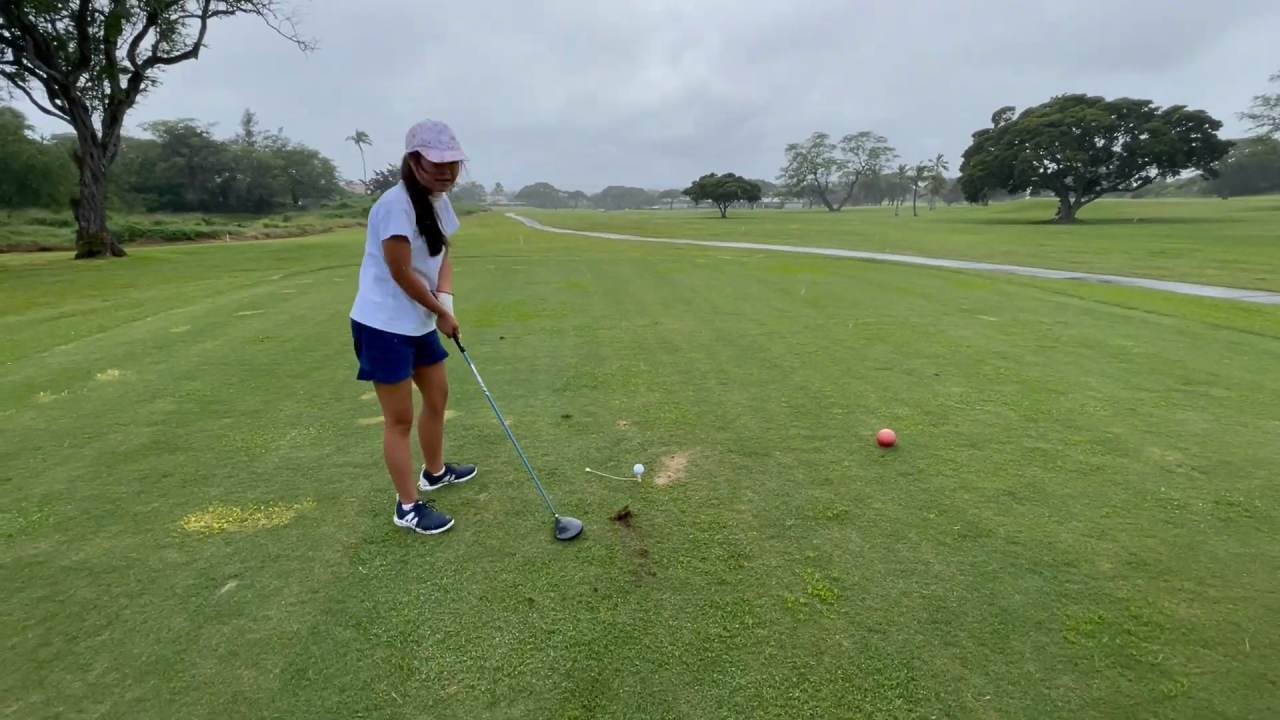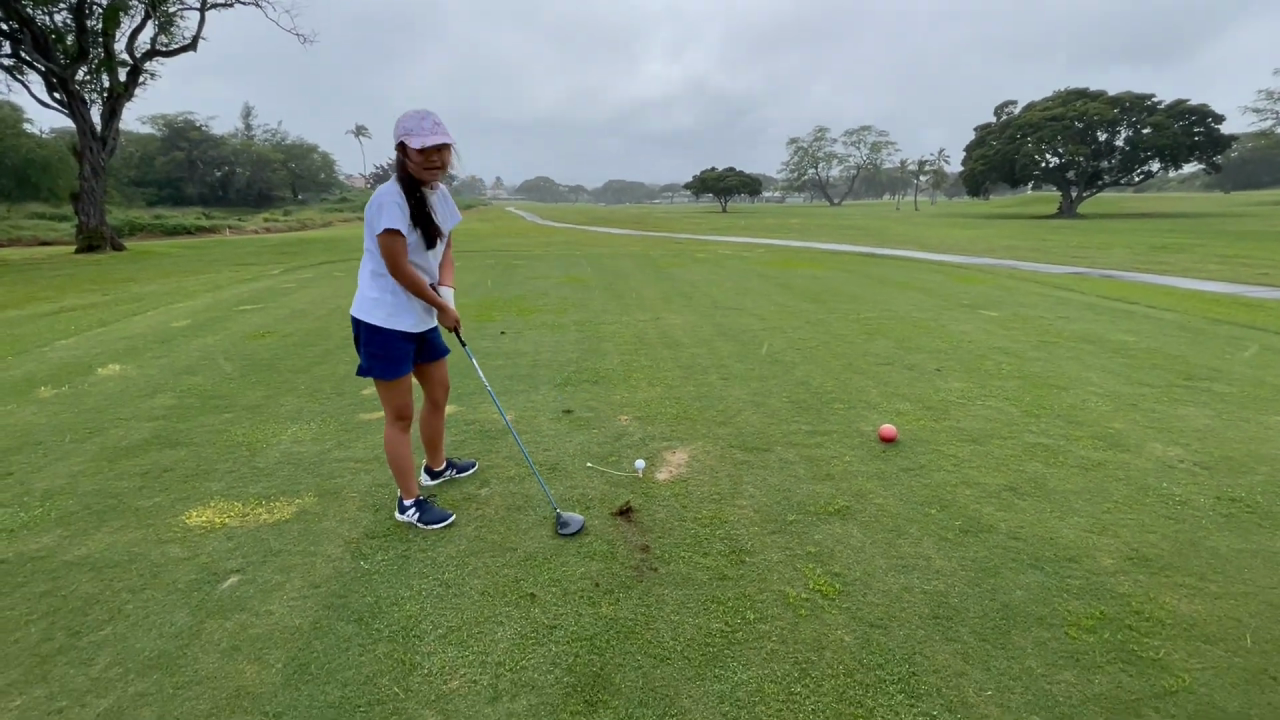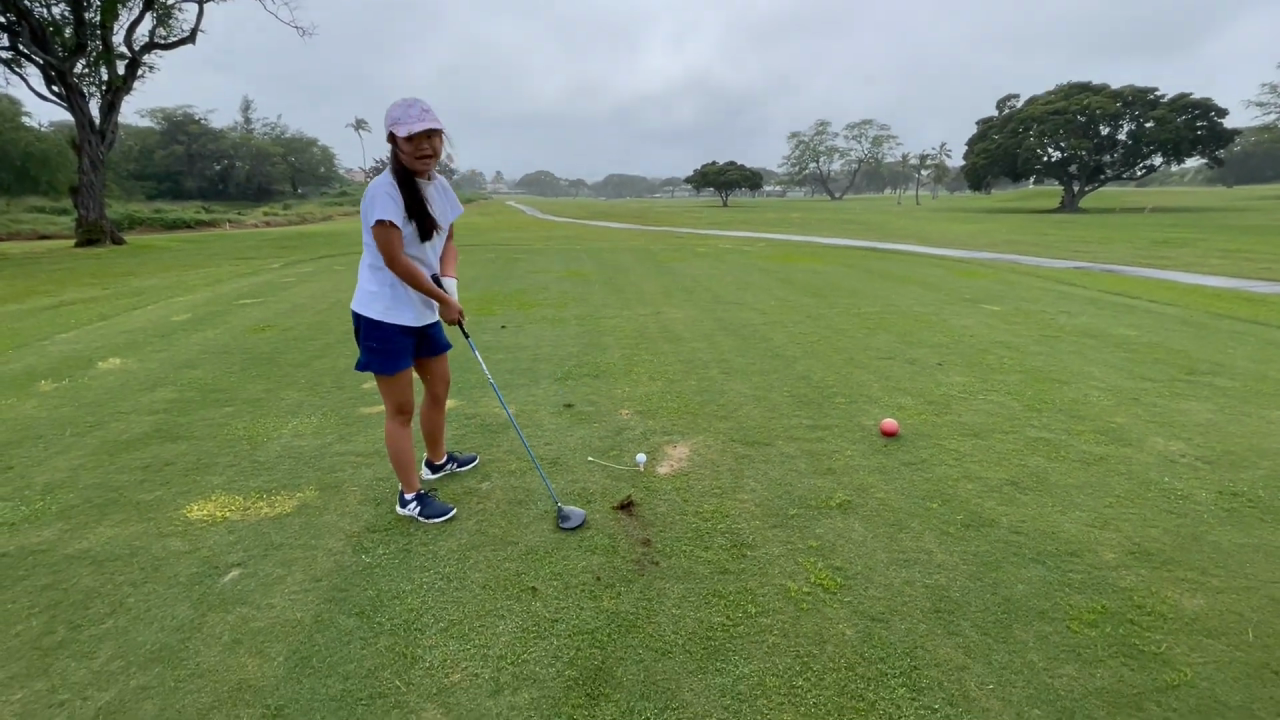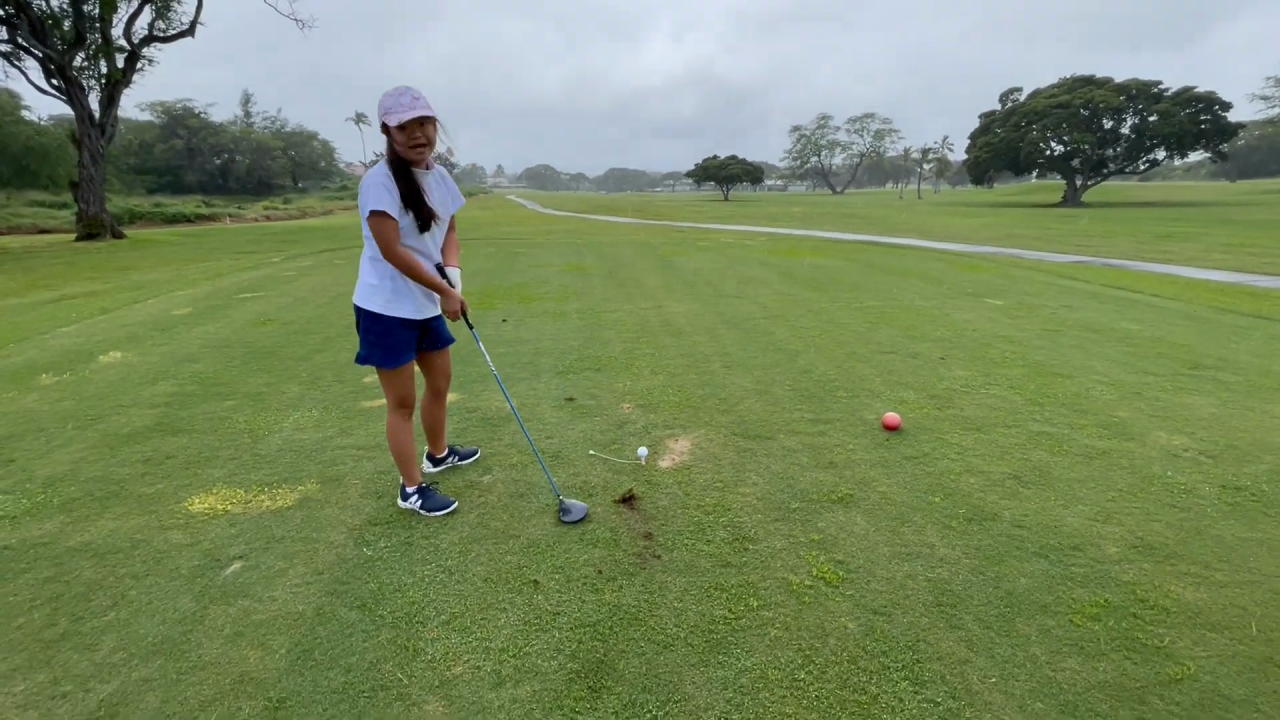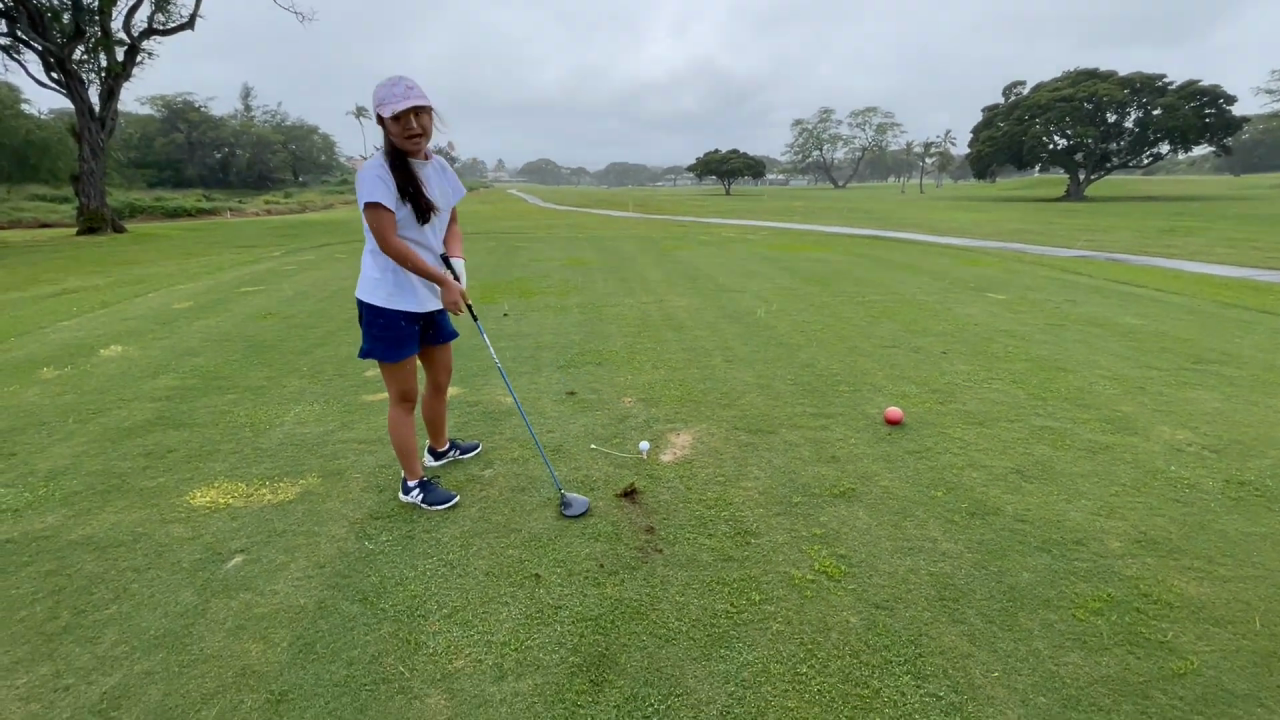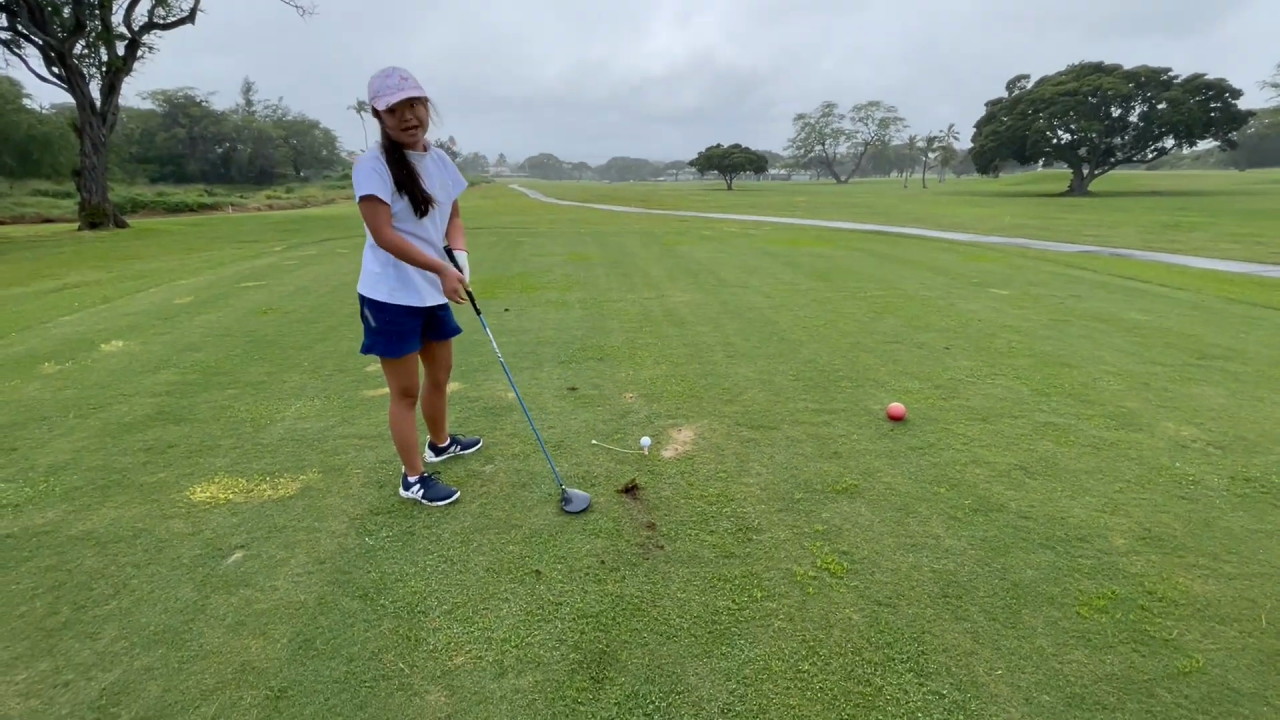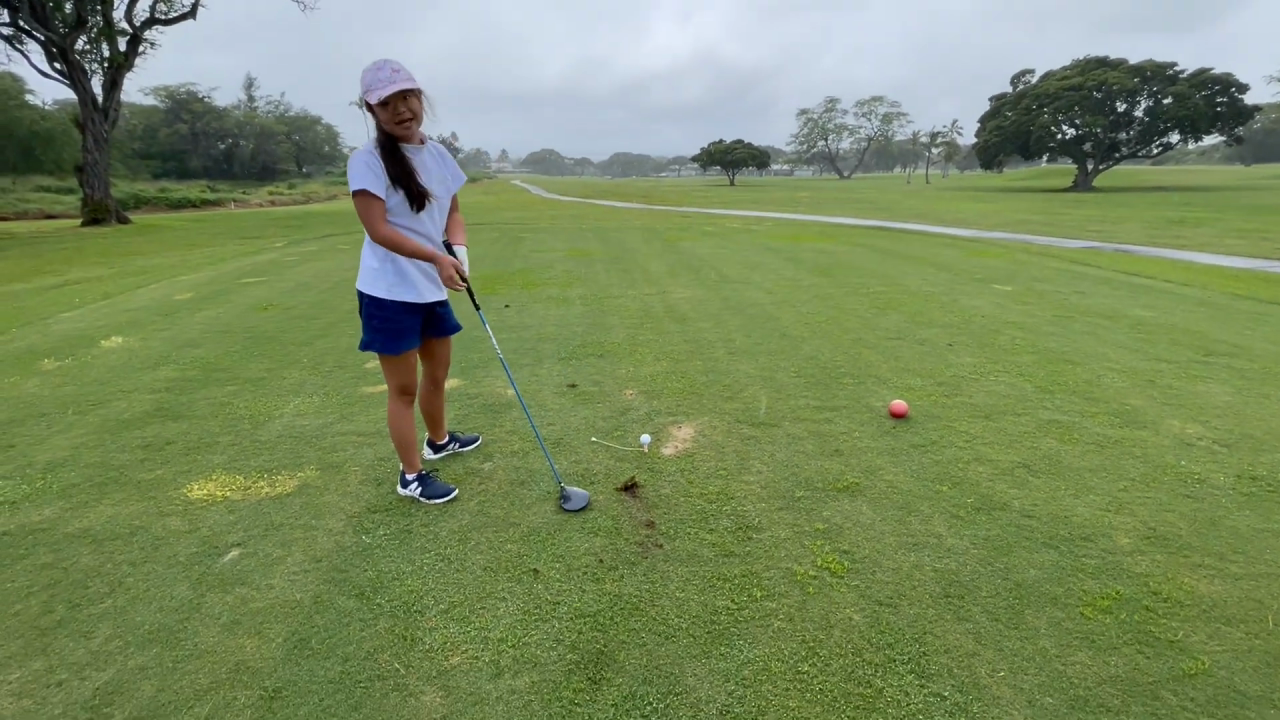
dt=0.1s
person 1, frame 1
left shoulder: (439, 201)
right shoulder: (396, 204)
left elbow: (442, 254)
right elbow: (401, 273)
left wrist: (446, 299)
right wrist: (442, 313)
left hip: (419, 322)
right hip: (384, 325)
left knee: (437, 396)
right knee: (400, 418)
left ankle: (435, 470)
right ankle: (408, 506)
person 1, frame 2
left shoulder: (439, 193)
right shoulder: (390, 199)
left elbow: (444, 248)
right elbow: (398, 268)
left wrist: (447, 292)
right wrist: (442, 307)
left hip: (420, 318)
right hip: (384, 321)
left knee: (438, 392)
right knee: (400, 415)
left ankle: (436, 465)
right ankle: (409, 501)
person 1, frame 3
left shoulder: (439, 185)
right shoulder: (384, 190)
left elbow: (447, 240)
right elbow: (395, 260)
left wrist: (449, 283)
right wrist: (443, 299)
left hip: (423, 312)
right hip: (384, 316)
left knee: (439, 387)
right knee: (400, 408)
left ankle: (437, 459)
right ankle: (410, 495)
person 1, frame 4
left shoulder: (439, 176)
right shoulder: (379, 181)
left elbow: (448, 231)
right elbow: (391, 251)
left wrist: (452, 273)
right wrist: (445, 292)
left hip: (425, 305)
right hip: (386, 309)
left knee: (440, 382)
right knee: (402, 402)
left ankle: (438, 453)
right ankle: (412, 488)
person 1, frame 5
left shoulder: (440, 168)
right shoulder: (376, 171)
left elbow: (451, 224)
right elbow: (388, 242)
left wrist: (457, 264)
right wrist: (442, 279)
left hip: (429, 299)
right hip: (388, 303)
left knee: (440, 378)
right knee: (404, 396)
left ankle: (439, 447)
right ankle: (413, 483)
person 1, frame 6
left shoulder: (440, 161)
right shoulder: (372, 165)
left elbow: (452, 217)
right elbow: (384, 235)
left wrist: (459, 257)
right wrist: (441, 269)
left hip: (432, 294)
right hip: (391, 298)
left knee: (439, 375)
right knee: (405, 391)
left ankle: (439, 442)
right ankle: (413, 479)
person 1, frame 7
left shoulder: (438, 155)
right shoulder: (367, 160)
left elbow: (452, 212)
right elbow: (379, 230)
left wrist: (458, 250)
right wrist: (434, 256)
left hip: (432, 290)
right hip: (389, 294)
left knee: (437, 373)
right knee: (404, 389)
left ankle: (439, 439)
right ankle: (411, 476)
